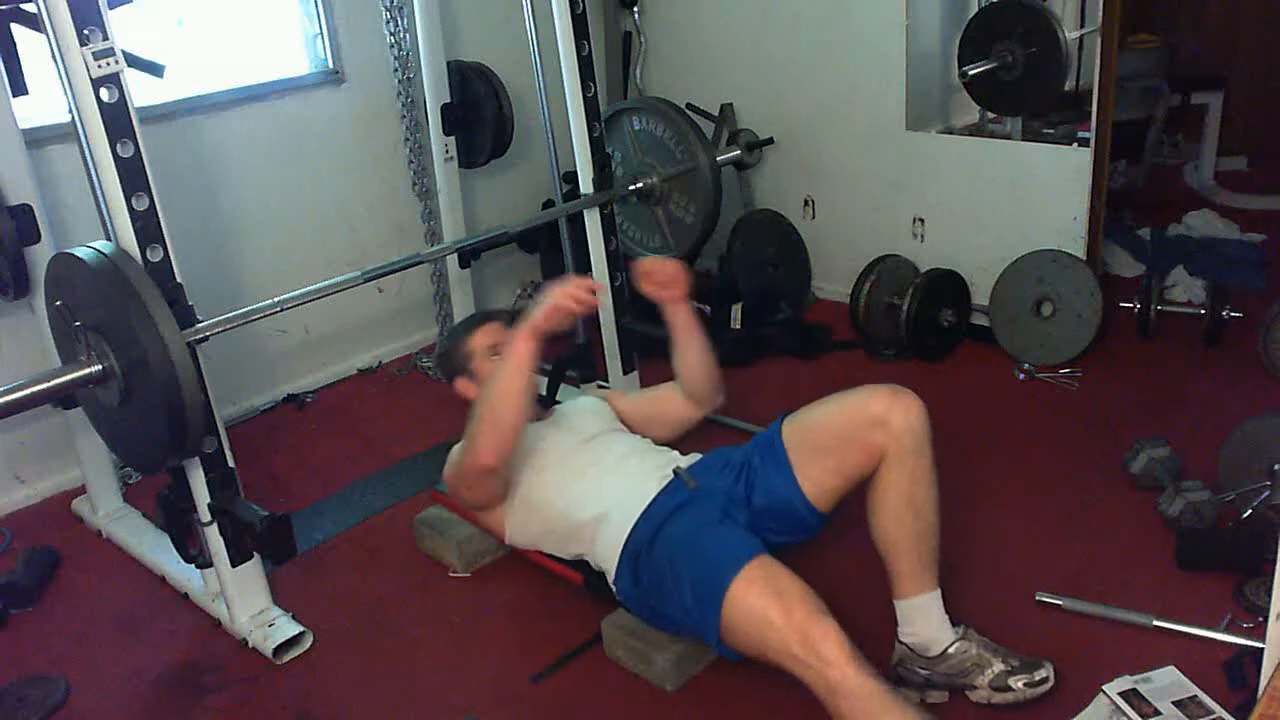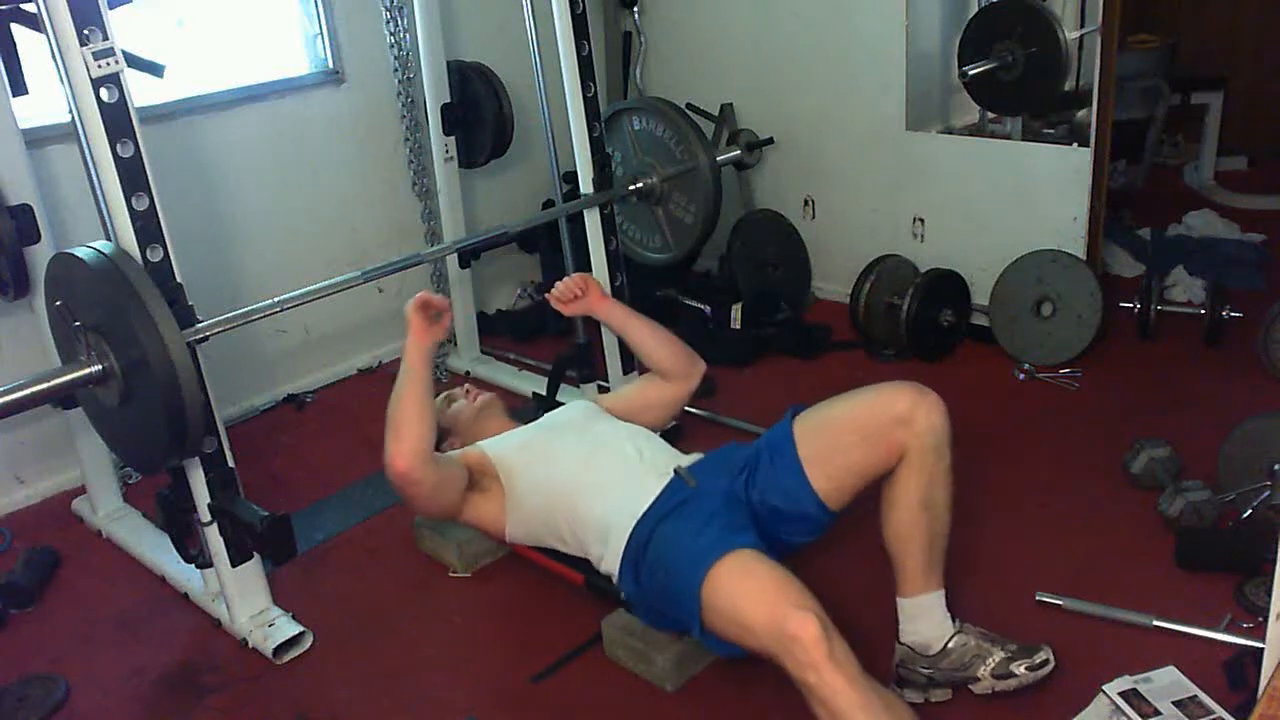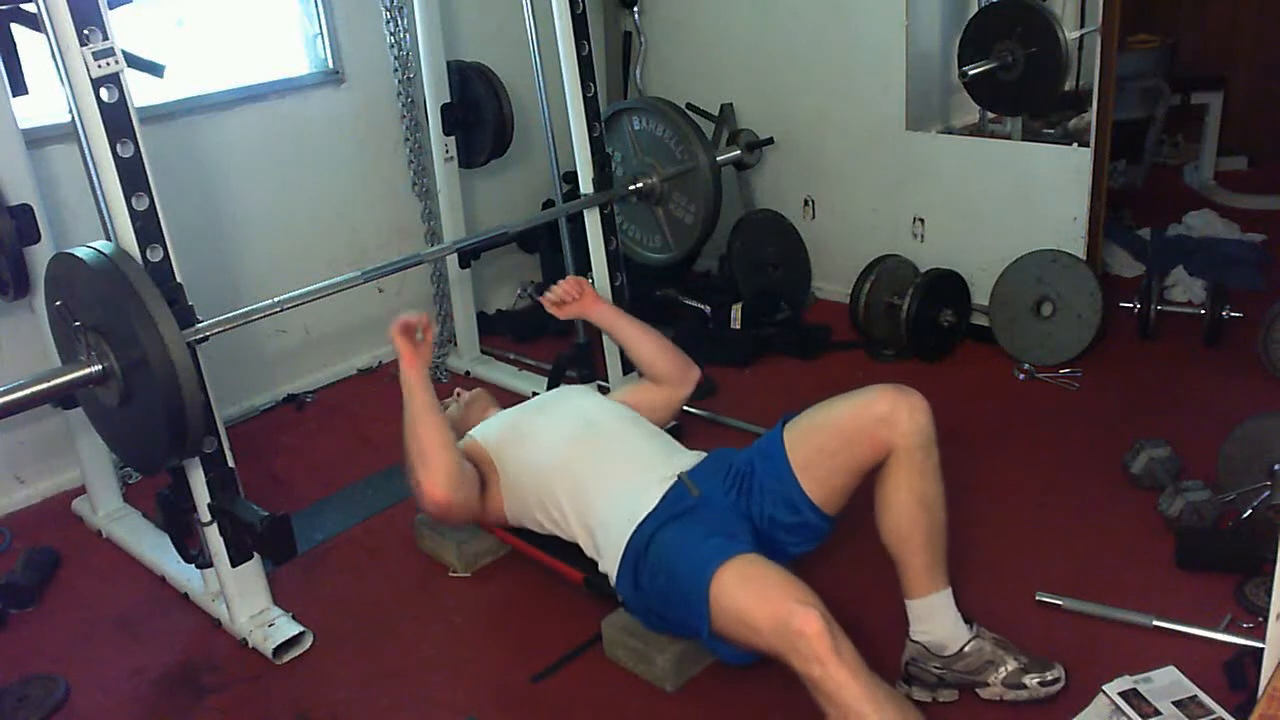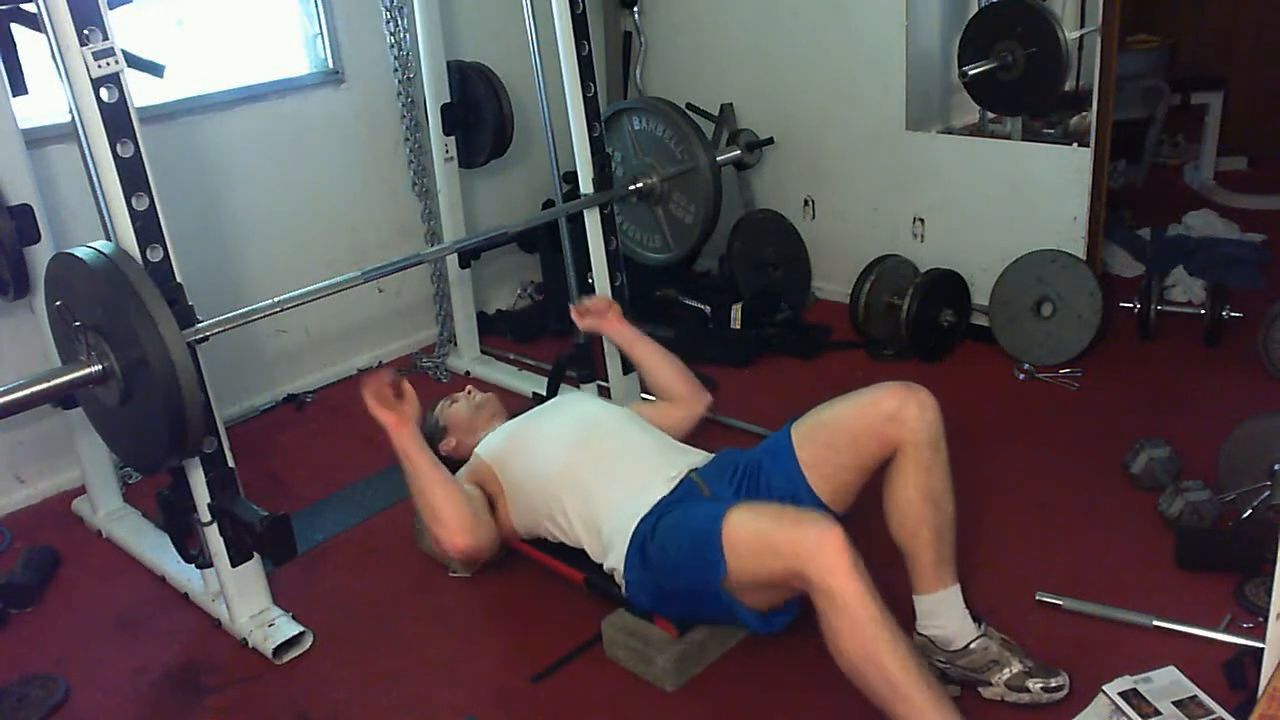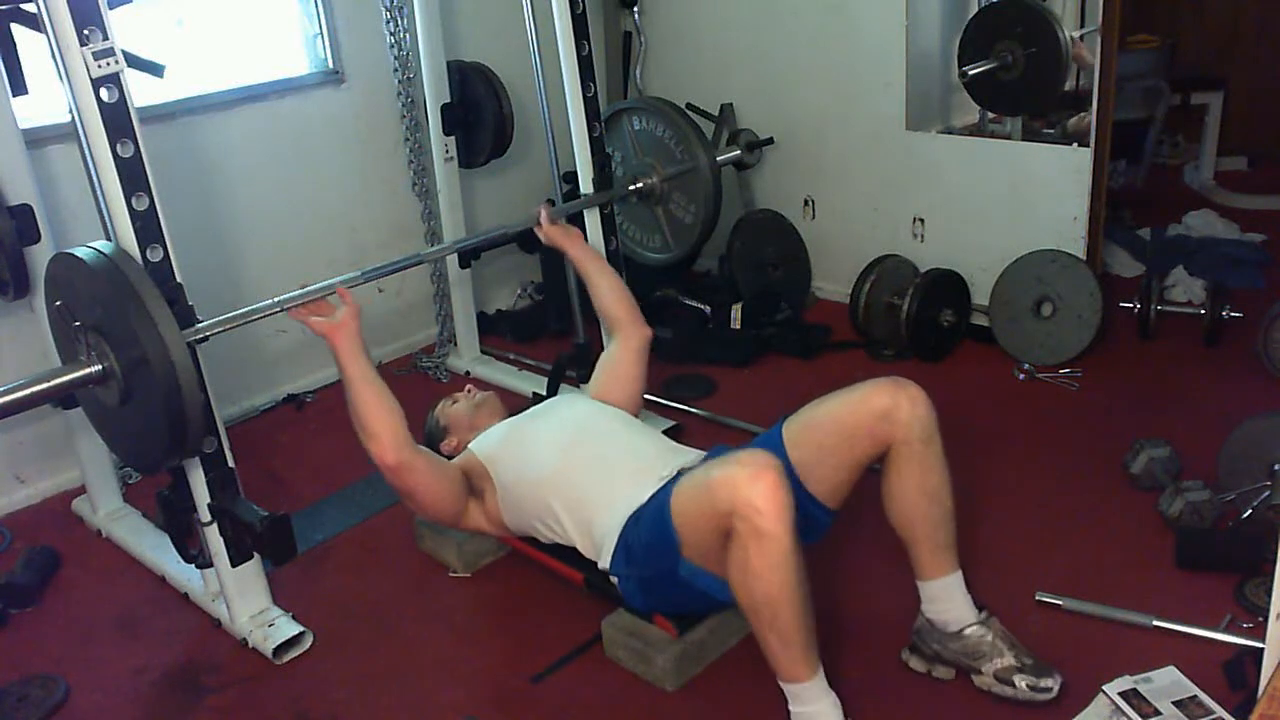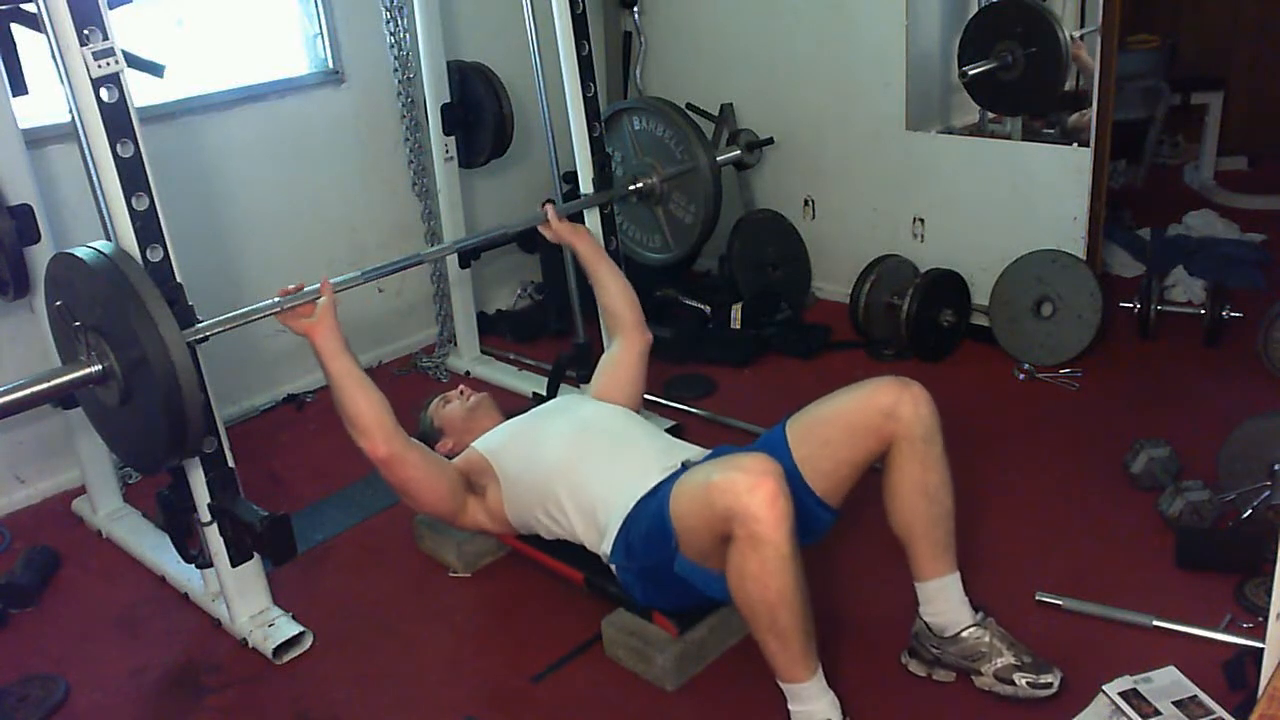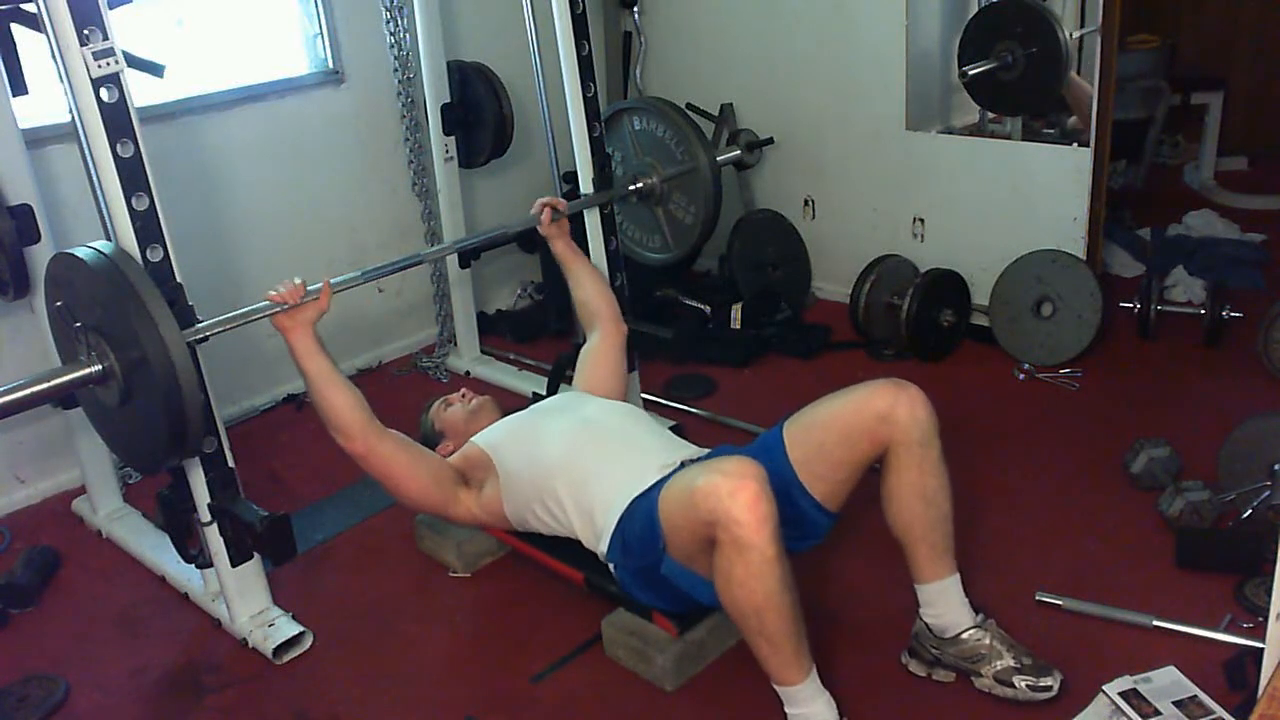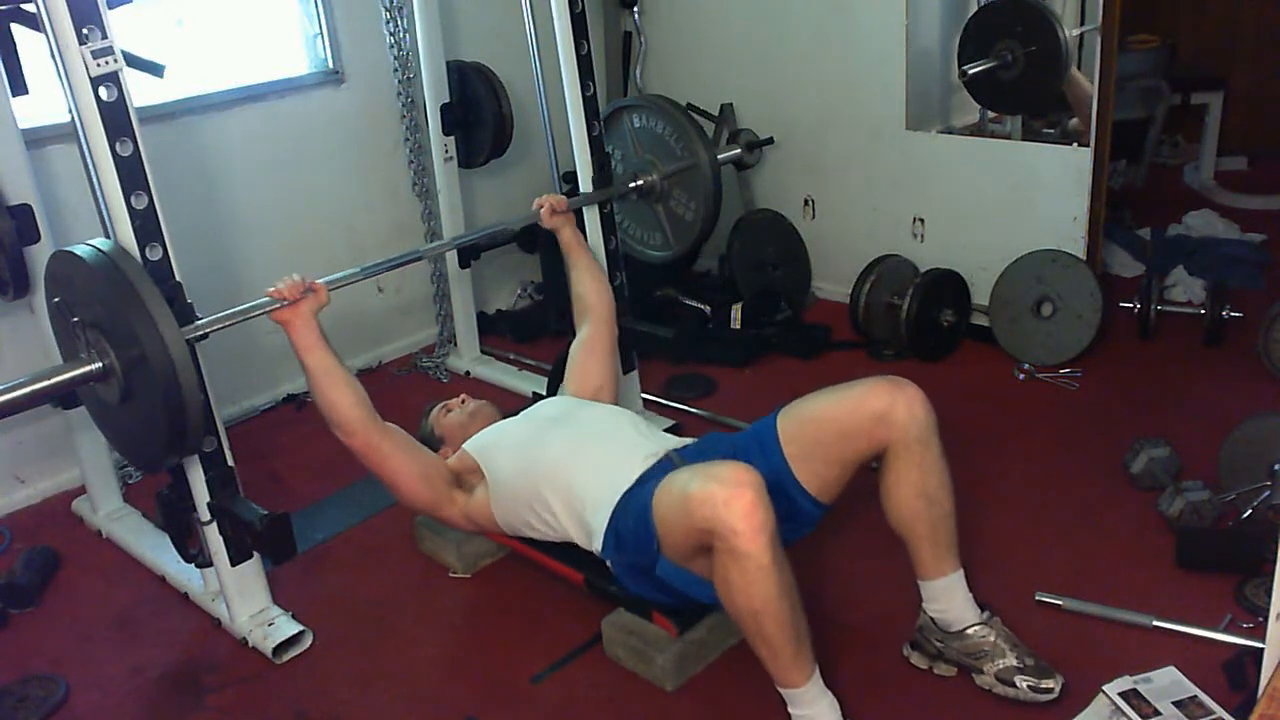
dt=0.5s
person 1, frame 1
left shoulder: (582, 406)
right shoulder: (471, 470)
left elbow: (701, 399)
right elbow: (485, 461)
left wrist: (675, 305)
right wrist: (527, 332)
left hip: (717, 481)
right hip: (653, 539)
left knee: (892, 412)
right knee: (822, 649)
left ankle: (929, 647)
person 1, frame 2
left shoulder: (578, 412)
right shoulder: (473, 474)
left elbow: (684, 374)
right elbow: (405, 465)
left wrist: (604, 307)
right wrist: (418, 346)
left hip: (724, 476)
right hip: (658, 532)
left knee: (915, 411)
right knee: (806, 636)
left ankle: (928, 646)
person 1, frame 3
left shoulder: (565, 405)
right shoulder: (468, 459)
left elbow: (679, 381)
right elbow: (442, 498)
left wrist: (602, 316)
right wrist: (412, 369)
left hip: (725, 481)
right hip: (658, 537)
left knee: (898, 411)
right knee: (806, 629)
left ankle: (939, 647)
person 1, frame 4
left shoulder: (572, 409)
right shoulder: (476, 474)
left elbow: (691, 403)
right elbow: (465, 541)
left wrist: (618, 330)
right wrist: (405, 435)
left hip: (724, 477)
right hip: (660, 536)
left knee: (906, 409)
right knee: (821, 546)
left ankle: (948, 638)
person 1, frame 5
left shoulder: (575, 408)
right shoulder: (469, 483)
left elbow: (632, 332)
right elbow: (394, 454)
left wrist: (574, 246)
right wrist: (347, 340)
left hip: (713, 480)
right hip: (650, 536)
left knee: (899, 405)
right knee: (756, 484)
left ankle: (948, 625)
person 1, frame 6
left shoulder: (573, 408)
right shoulder: (471, 482)
left elbow: (633, 335)
right elbow: (383, 445)
left wrist: (581, 242)
right wrist: (325, 336)
left hip: (714, 475)
right hip: (651, 531)
left knee: (902, 403)
right knee: (756, 488)
left ankle: (944, 627)
person 1, frame 7
left shoulder: (572, 405)
right shoulder: (471, 478)
left elbow: (608, 327)
right elbow: (363, 436)
left wrist: (561, 243)
right wrist: (301, 335)
left hip: (718, 483)
right hip: (648, 527)
left knee: (899, 407)
right knee: (740, 491)
left ankle: (947, 629)
person 1, frame 8
left shoulder: (567, 407)
right shoulder: (463, 480)
left elbow: (599, 323)
right elbow: (363, 432)
left wrist: (567, 231)
right wrist: (303, 327)
left hip: (708, 462)
right hip: (641, 525)
left knee: (897, 404)
right knee: (736, 499)
left ankle: (950, 623)
